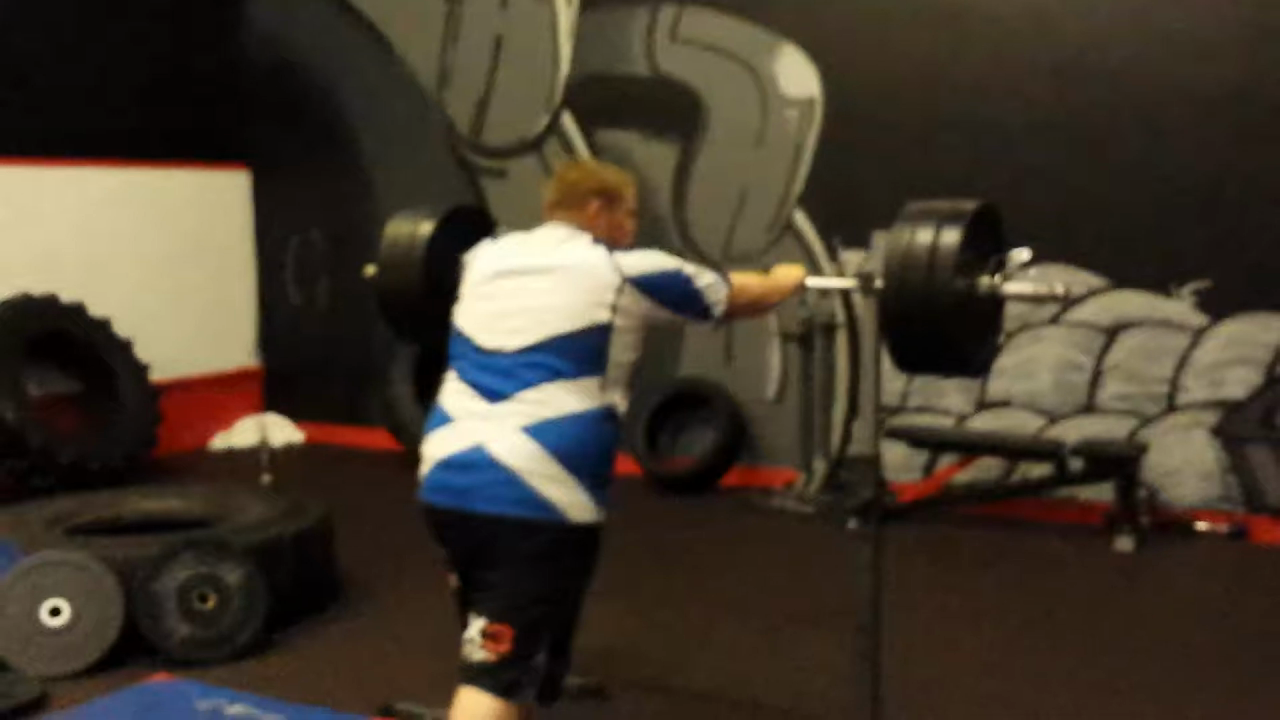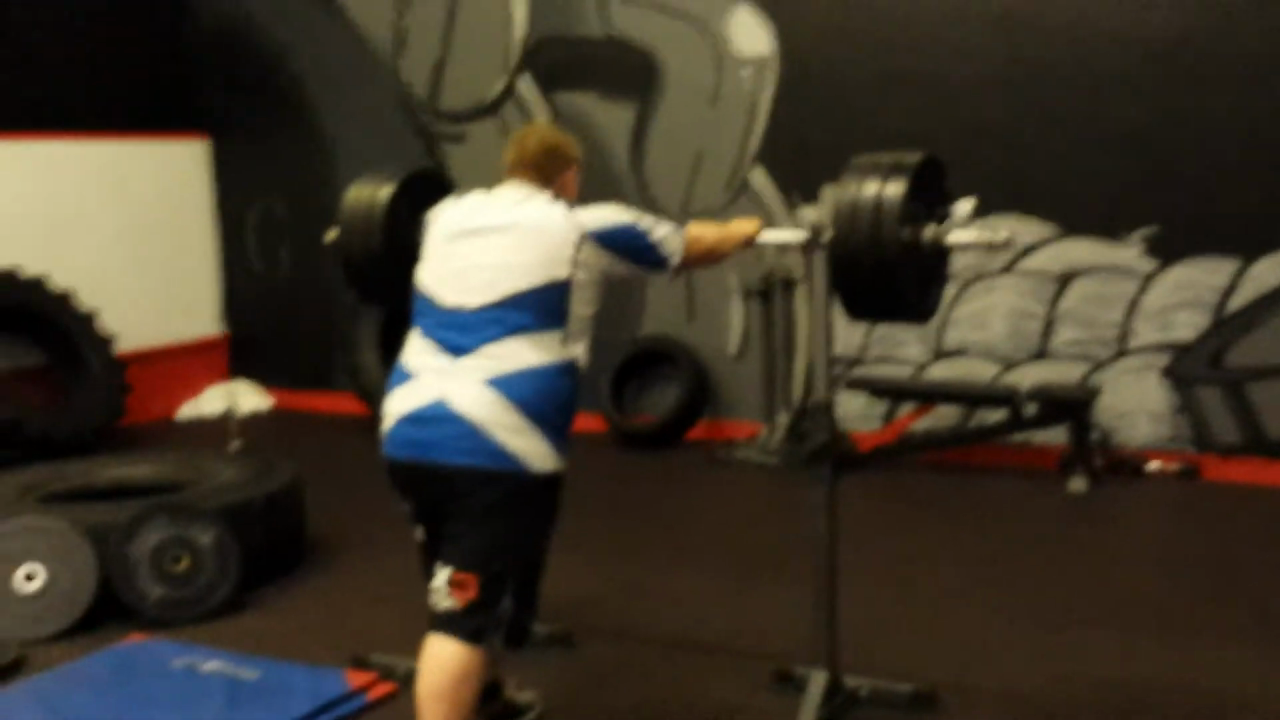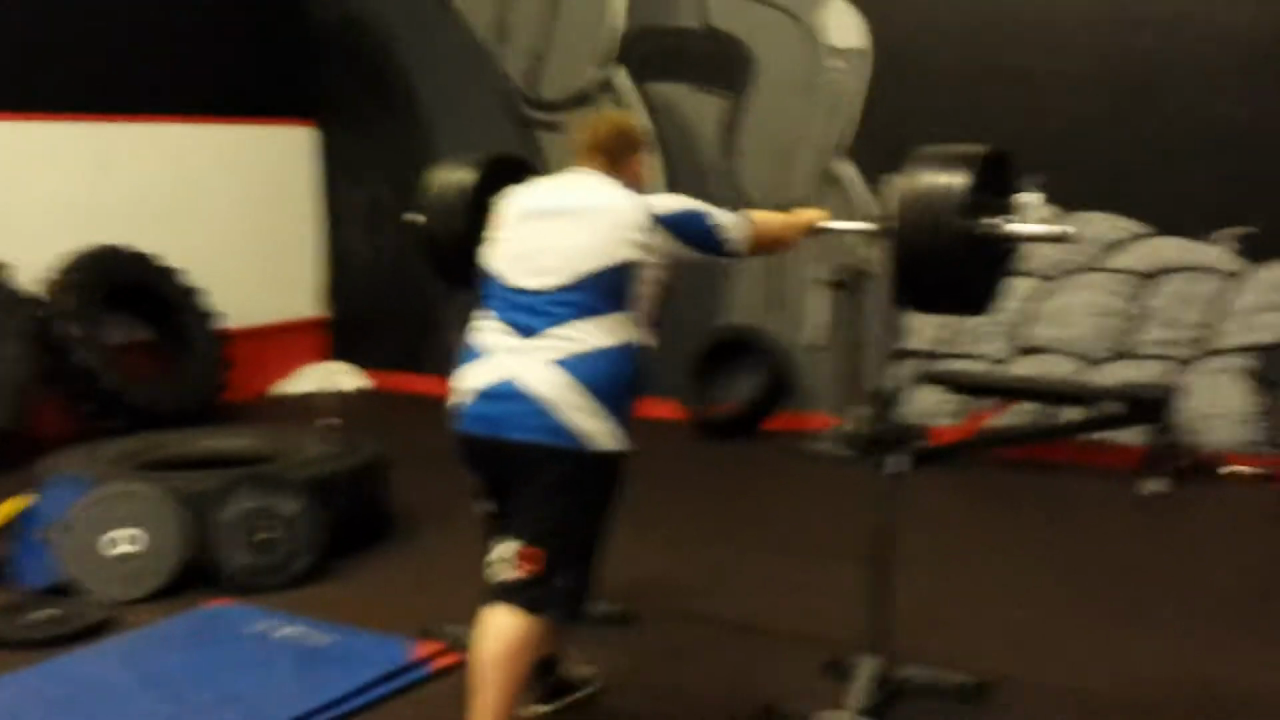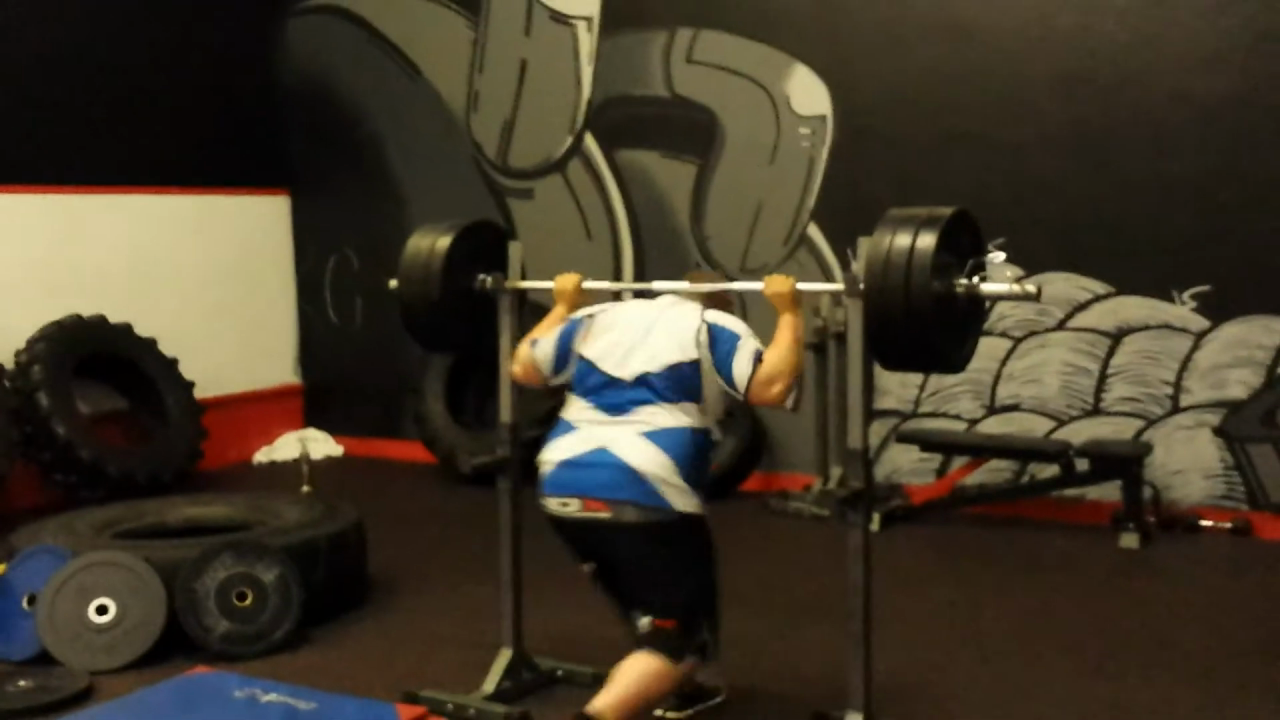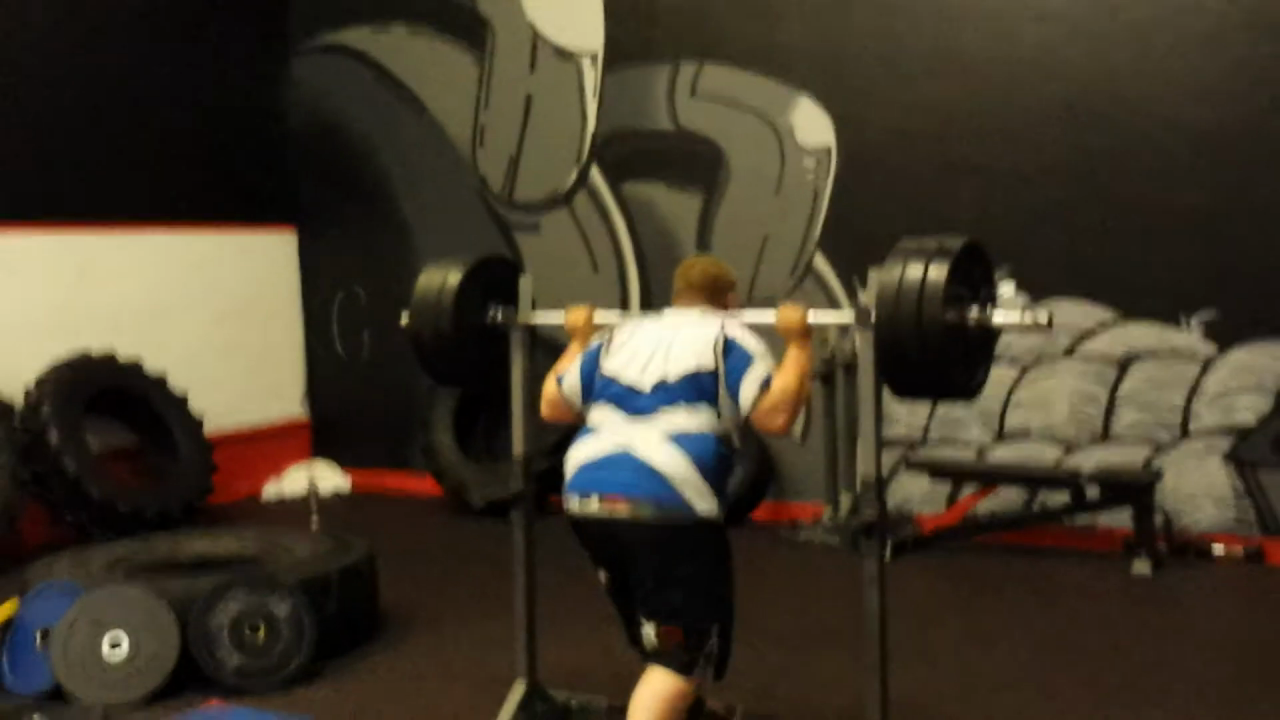
dt=1s
person 1, frame 1
left shoulder: (487, 256)
right shoulder: (623, 273)
right elbow: (739, 297)
right wrist: (785, 280)
left hip: (446, 480)
right hip: (534, 496)
left knee: (499, 639)
right knee: (496, 667)
person 1, frame 2
left shoulder: (447, 215)
right shoulder: (581, 229)
right elbow: (694, 246)
right wrist: (740, 232)
left hip: (408, 432)
right hip: (495, 446)
left knee: (469, 583)
right knee: (460, 611)
person 1, frame 3
left shoulder: (515, 200)
right shoulder: (646, 216)
right elbow: (754, 232)
right wrist: (803, 220)
left hip: (480, 410)
right hip: (562, 424)
left knee: (531, 557)
right knee: (524, 583)
person 1, frame 4
left shoulder: (597, 317)
right shoulder: (715, 327)
left elbow: (524, 368)
right elbow: (770, 387)
left wrist: (563, 306)
right wrist: (788, 310)
left hip: (563, 489)
right hip: (644, 498)
left knee: (647, 603)
right knee: (680, 638)
person 1, frame 5
left shoulder: (618, 337)
right shoulder: (729, 340)
left elbow: (552, 407)
right elbow: (776, 416)
left wrist: (579, 340)
right wrist: (798, 342)
left hip: (586, 497)
right hip: (667, 503)
left knee: (661, 626)
right knee: (683, 648)
